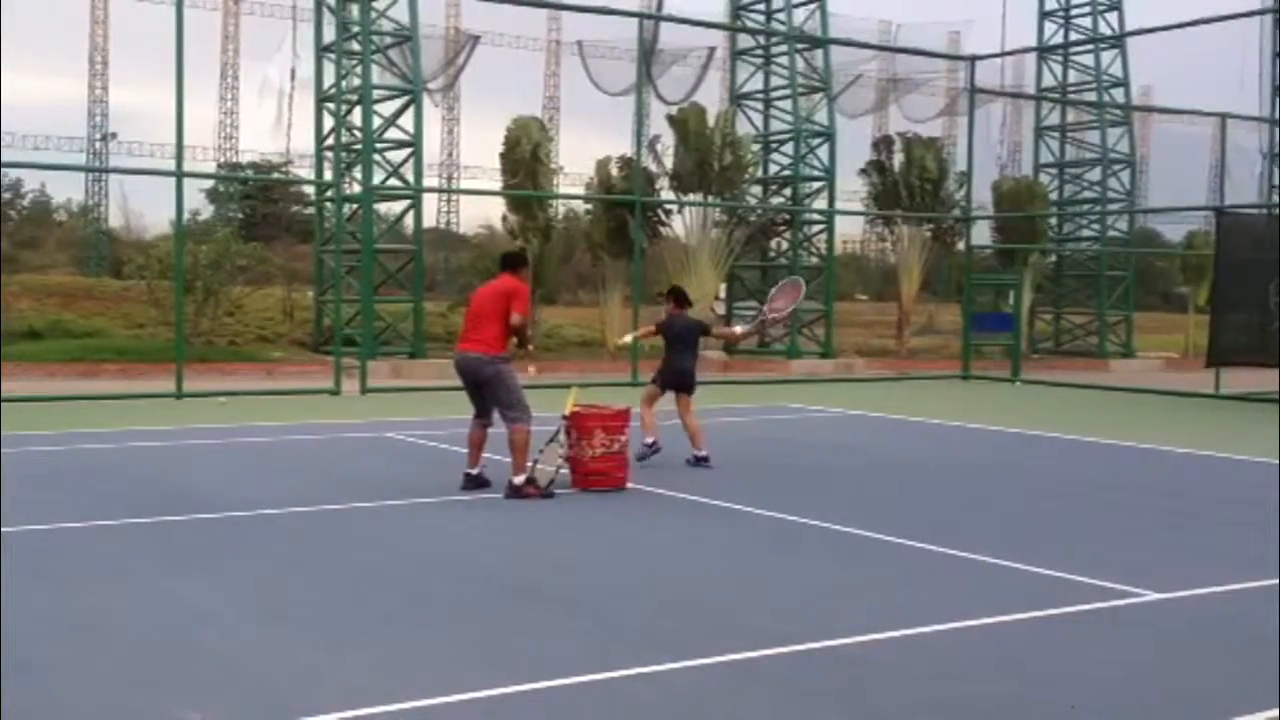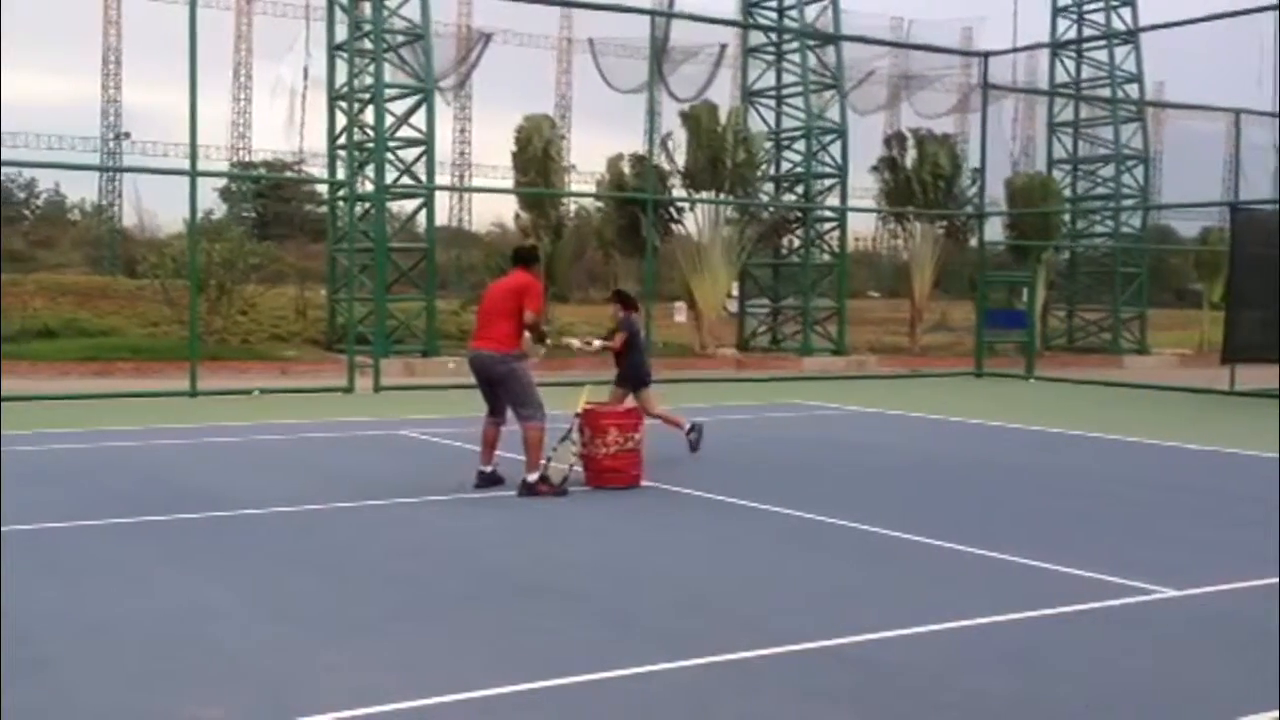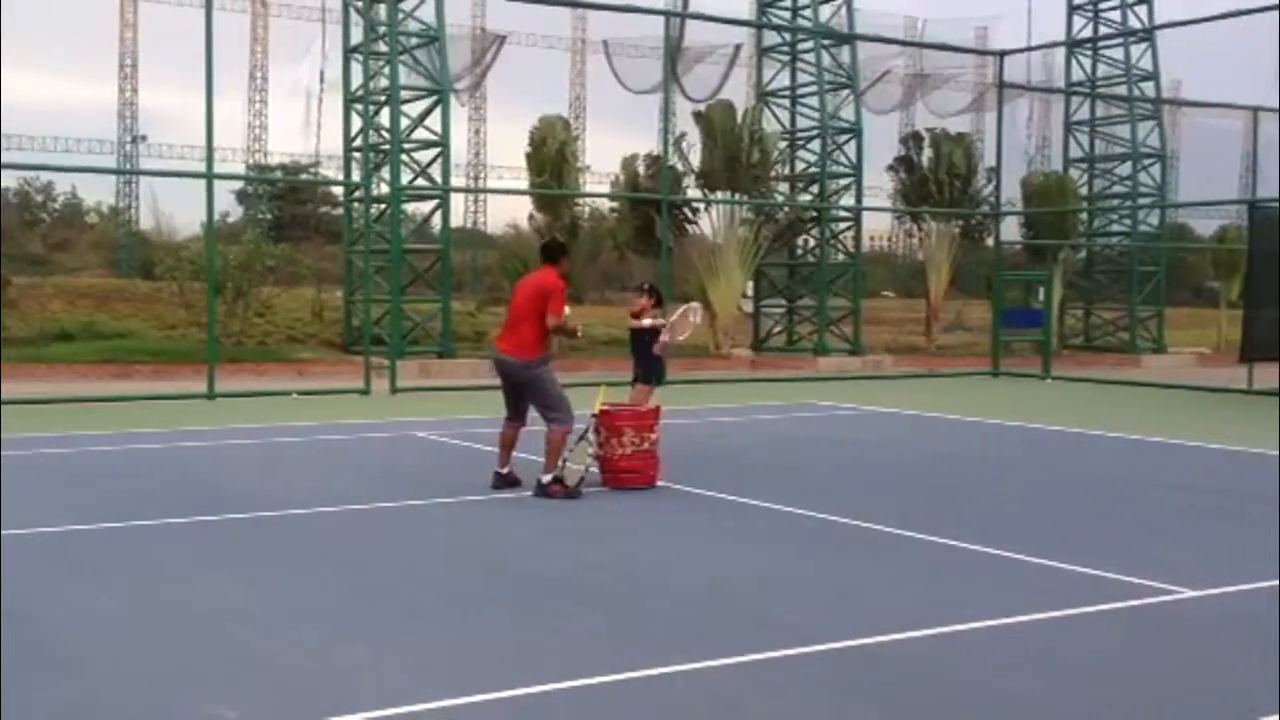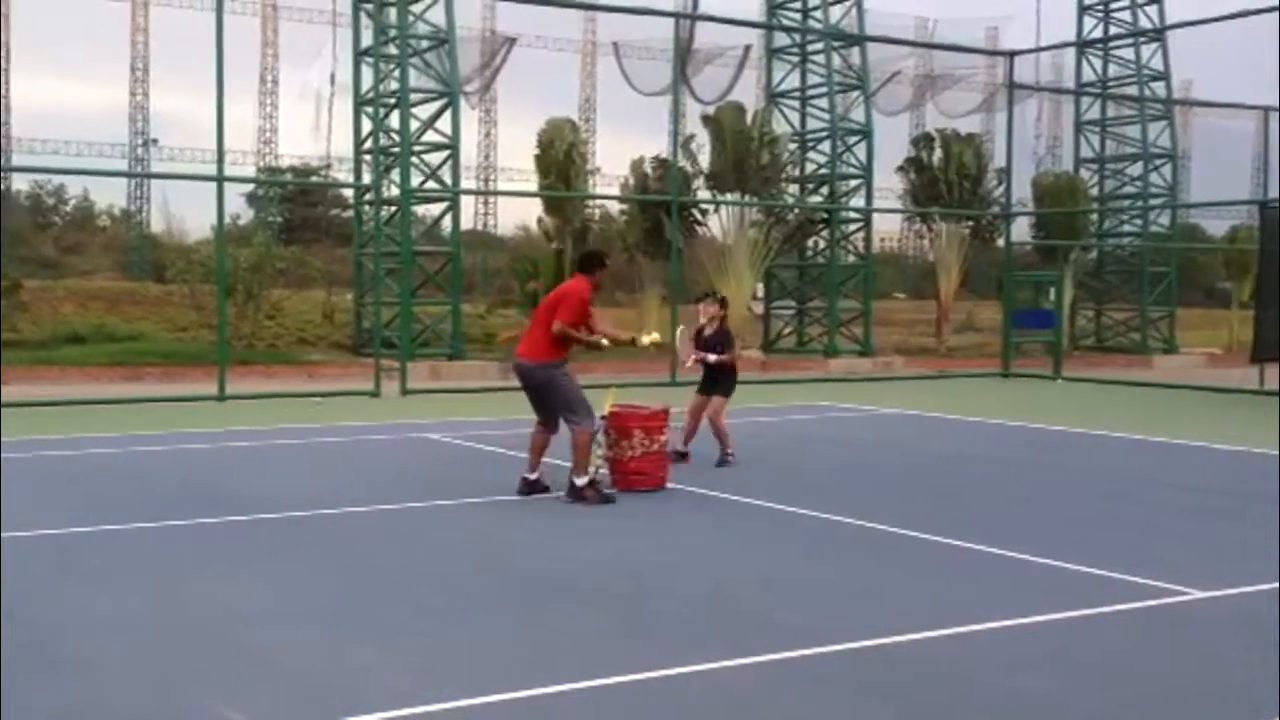
dt=0.5s
person 1, frame 1
left shoulder: (483, 288)
right shoulder: (519, 287)
right elbow: (516, 321)
right wrist: (523, 340)
left hip: (463, 355)
right hip: (489, 358)
left knee: (482, 414)
right knee: (519, 416)
left ankle: (472, 474)
right ankle: (519, 482)
person 1, frame 2
left shoulder: (495, 285)
right shoulder: (531, 283)
right elbow: (529, 319)
right wrist: (540, 335)
left hip: (477, 353)
right hip: (503, 356)
left knee: (495, 412)
right knee: (533, 414)
left ankle: (486, 471)
right ankle: (533, 479)
person 1, frame 3
left shoulder: (525, 281)
right shoulder: (556, 283)
right elbow: (552, 324)
right wrist: (570, 330)
left hip: (504, 356)
right hip: (530, 361)
left knee: (514, 417)
right knee: (561, 418)
left ankle: (502, 473)
right ankle: (548, 481)
person 1, frame 4
left shoulder: (571, 288)
right shoulder: (580, 292)
left elbow: (596, 328)
right elbow: (558, 329)
left wrist: (632, 339)
right wrist: (588, 342)
left hip: (525, 361)
right hip: (544, 364)
left knee: (547, 421)
right knee: (583, 420)
left ankle: (530, 478)
right ankle: (580, 484)
